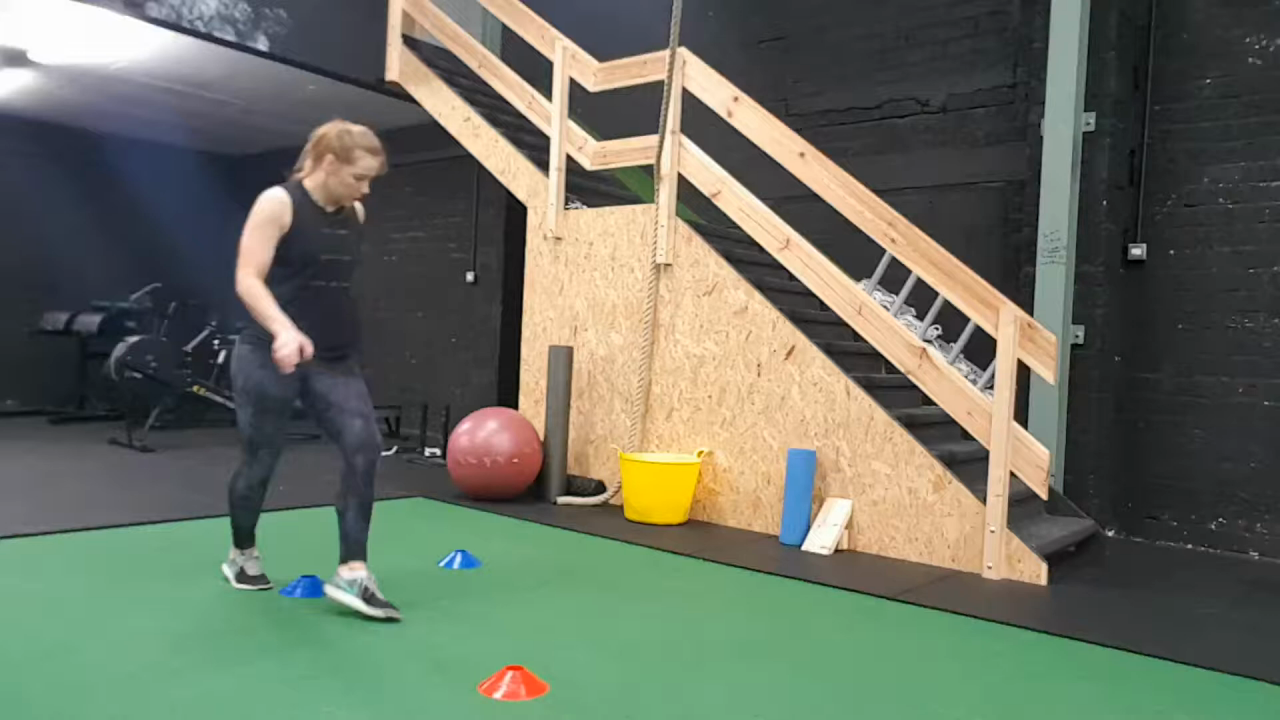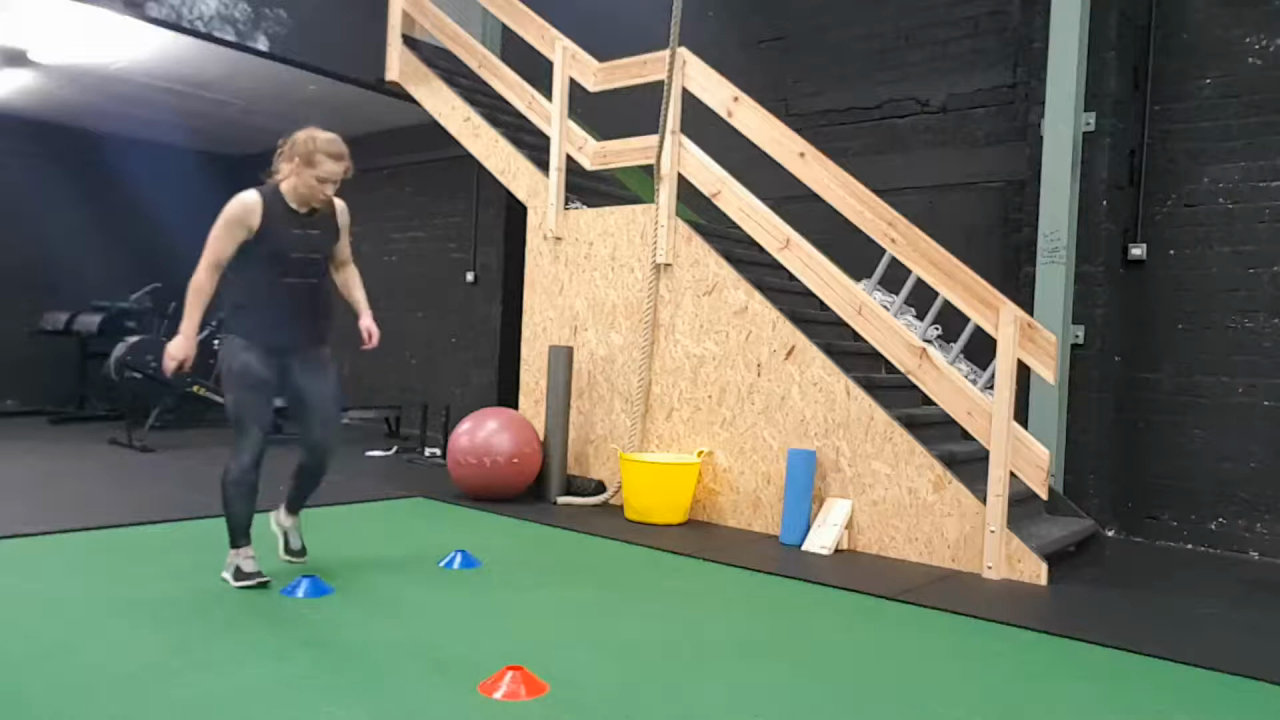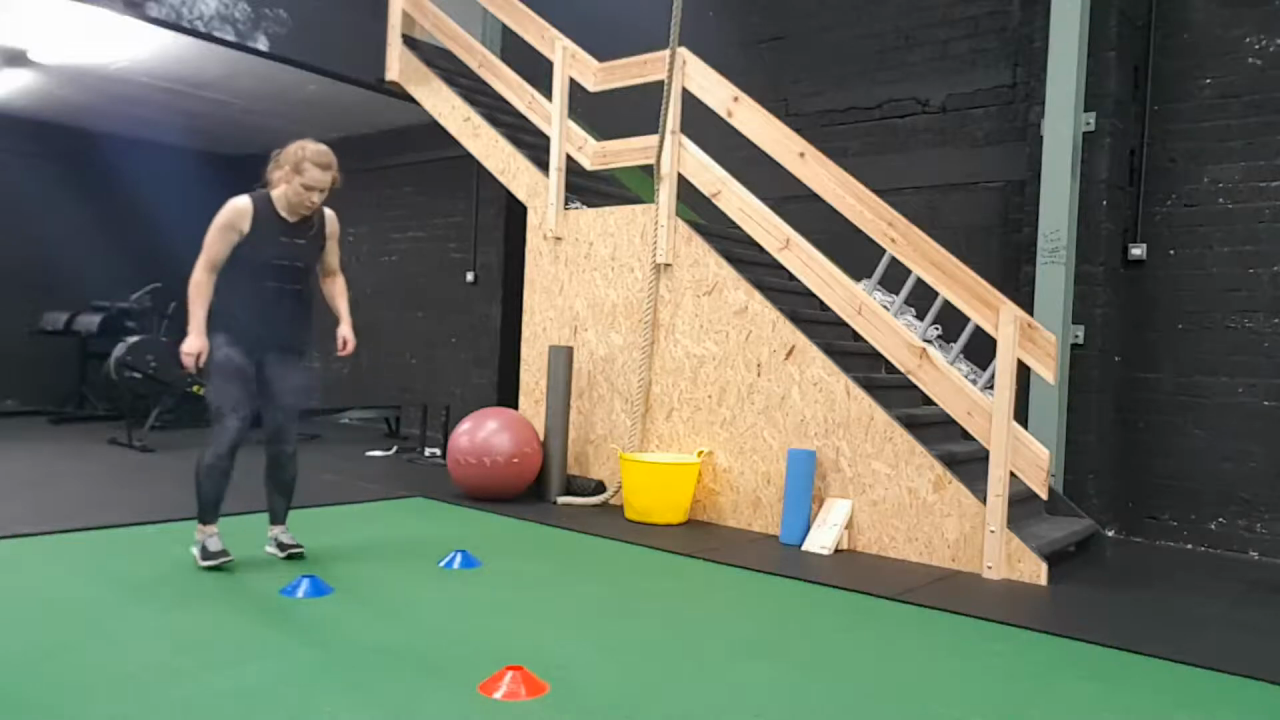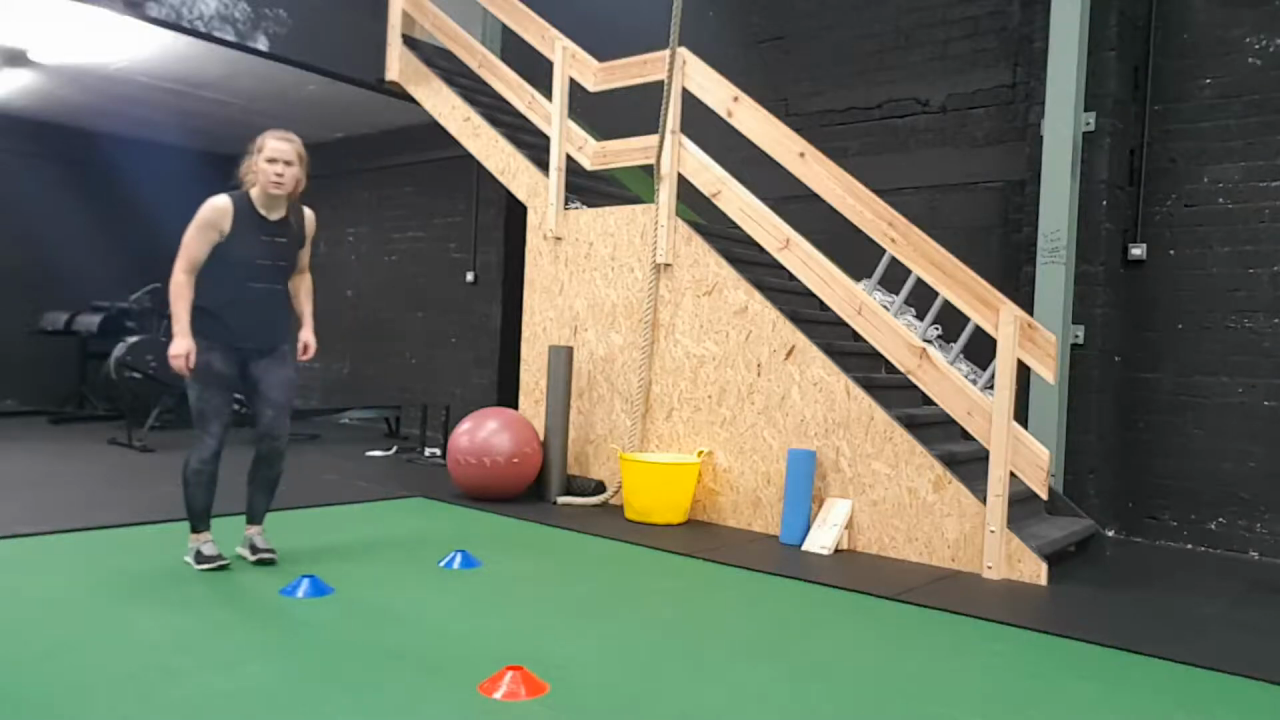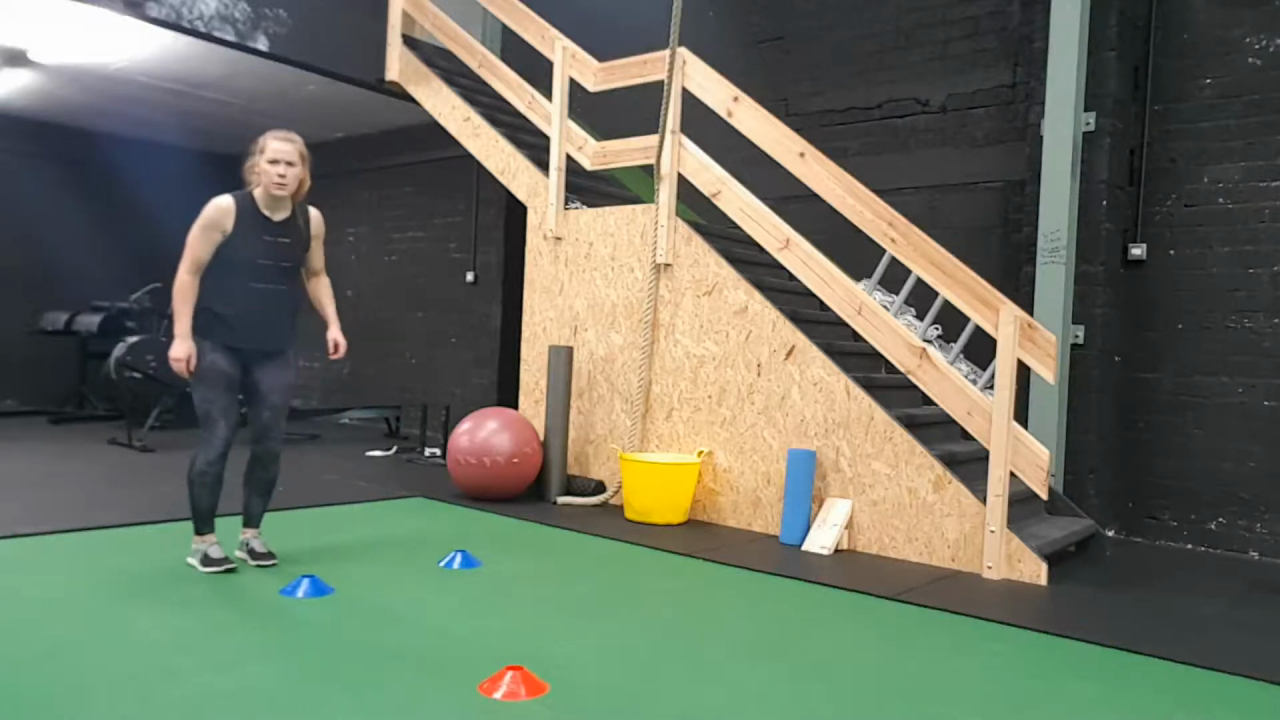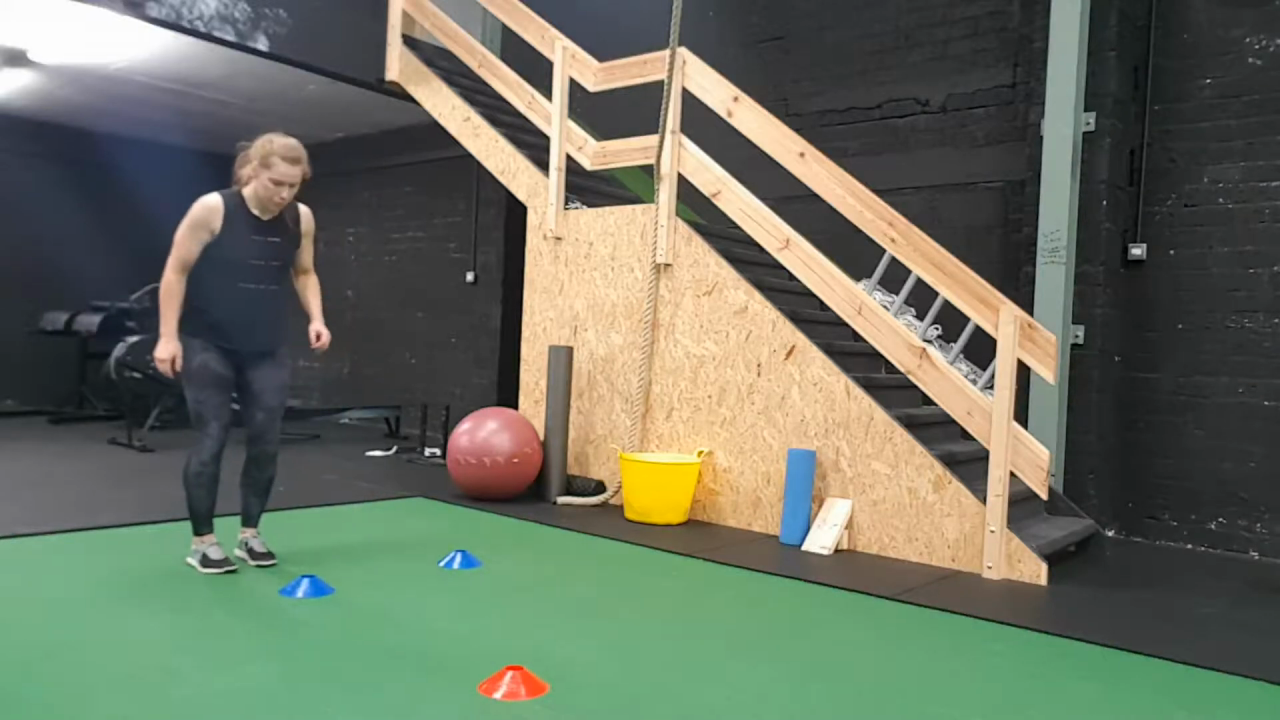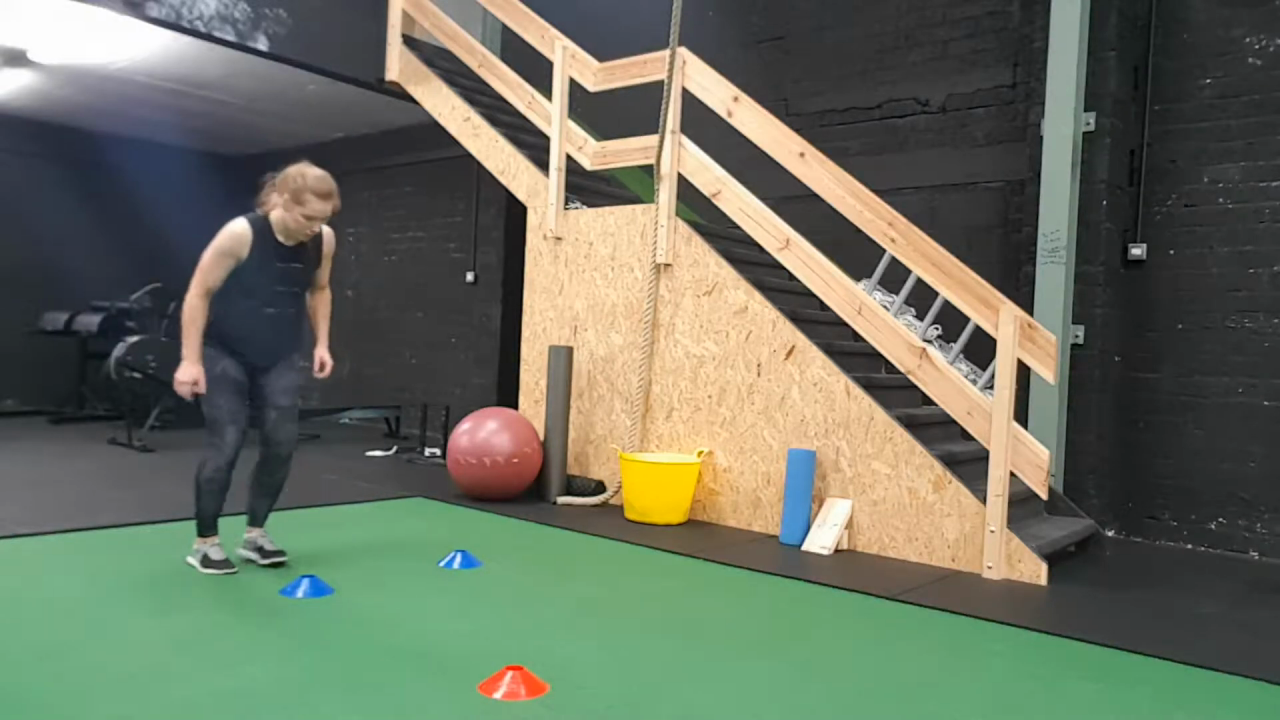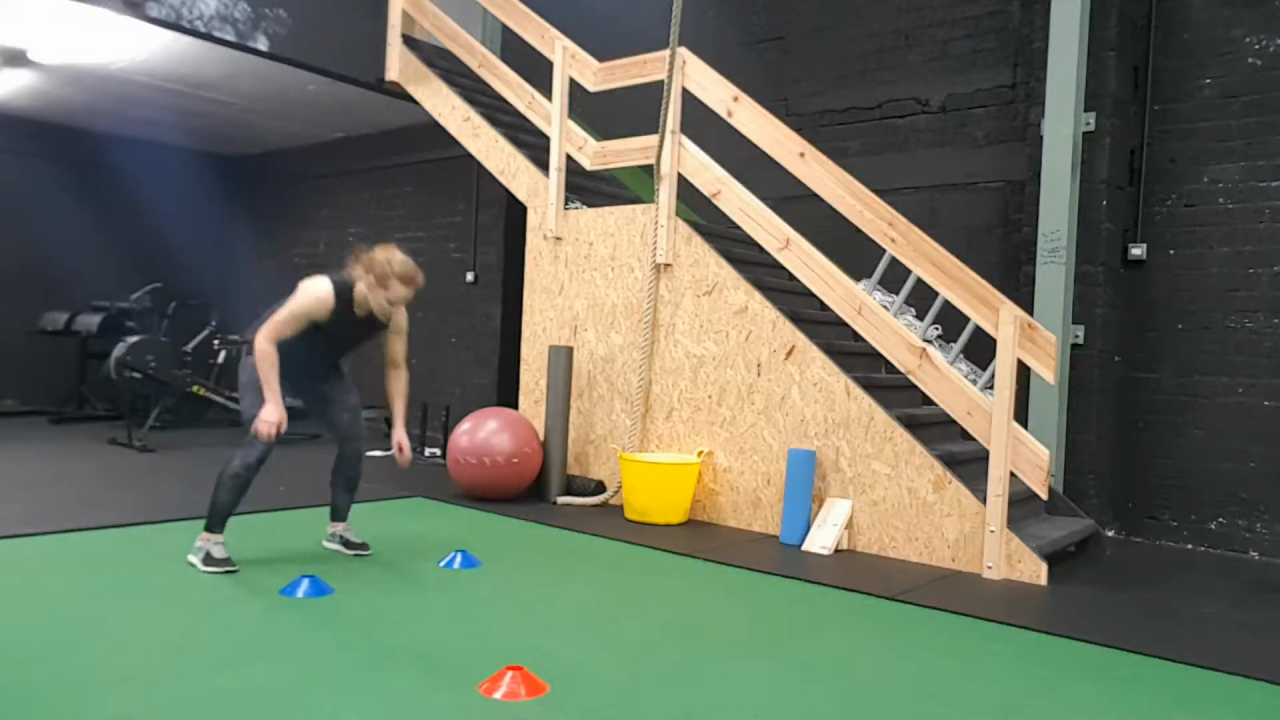
dt=0.4s
person 1, frame 1
left shoulder: (354, 214)
right shoulder: (277, 204)
right elbow: (248, 279)
right wrist: (284, 330)
left hip: (335, 359)
right hip: (270, 356)
left knee: (364, 448)
right knee: (261, 459)
left ankle: (353, 572)
right ankle: (241, 555)
person 1, frame 2
left shoulder: (336, 213)
right shoulder: (250, 206)
left elbow: (343, 266)
right elbow: (209, 269)
left wrist: (364, 313)
right wrist: (187, 334)
left hip: (309, 348)
right hip: (250, 345)
left knee: (321, 443)
right knee: (251, 446)
left ankle: (288, 515)
right ankle: (239, 554)
person 1, frame 3
left shoulder: (326, 223)
right shoulder: (242, 211)
left elbow: (330, 275)
right elbow: (205, 271)
left wrist: (344, 320)
right wrist: (196, 332)
left hip: (288, 349)
right hip: (231, 341)
left knee: (284, 439)
right knee: (229, 432)
left ankle: (278, 530)
right ankle: (205, 532)
person 1, frame 4
left shoulder: (304, 220)
right shoulder: (221, 210)
right elbow: (184, 272)
left wrist: (306, 324)
right wrist: (181, 334)
left hip: (273, 348)
right hip: (214, 344)
left knee: (274, 440)
right knee: (211, 439)
left ankle: (253, 531)
right ankle: (199, 537)
person 1, frame 5
left shoulder: (311, 222)
right shoulder: (224, 211)
left elbow: (315, 276)
right elbow: (188, 273)
left wrist: (333, 324)
right wrist: (182, 336)
left hip: (274, 350)
right hip: (217, 346)
left knee: (269, 443)
right knee: (217, 440)
left ankle: (251, 534)
right ankle: (203, 540)
person 1, frame 6
left shoulder: (301, 219)
right shoulder: (212, 209)
left elbow: (304, 272)
right elbow: (176, 272)
left wrist: (316, 317)
right wrist: (168, 335)
left hip: (268, 350)
right hip: (208, 346)
left knee: (266, 443)
right knee: (211, 441)
left ankle: (250, 534)
right ankle: (202, 542)
person 1, frame 7
left shoulder: (324, 242)
right shoulder: (240, 234)
right elbow: (198, 295)
left wrist: (321, 343)
right wrist: (190, 361)
left hip: (281, 357)
right hip: (224, 355)
left knee: (282, 443)
right knee: (226, 445)
left ankle: (255, 534)
right ankle: (205, 542)
person 1, frame 8
left shoulder: (392, 312)
right shoulder: (322, 294)
left elbow: (396, 365)
right elbow: (265, 339)
left wrist: (399, 426)
right wrist: (273, 402)
left hip: (321, 367)
right hip: (270, 346)
left knee: (353, 437)
right knee: (259, 444)
left ankle: (338, 528)
right ankle: (210, 539)
